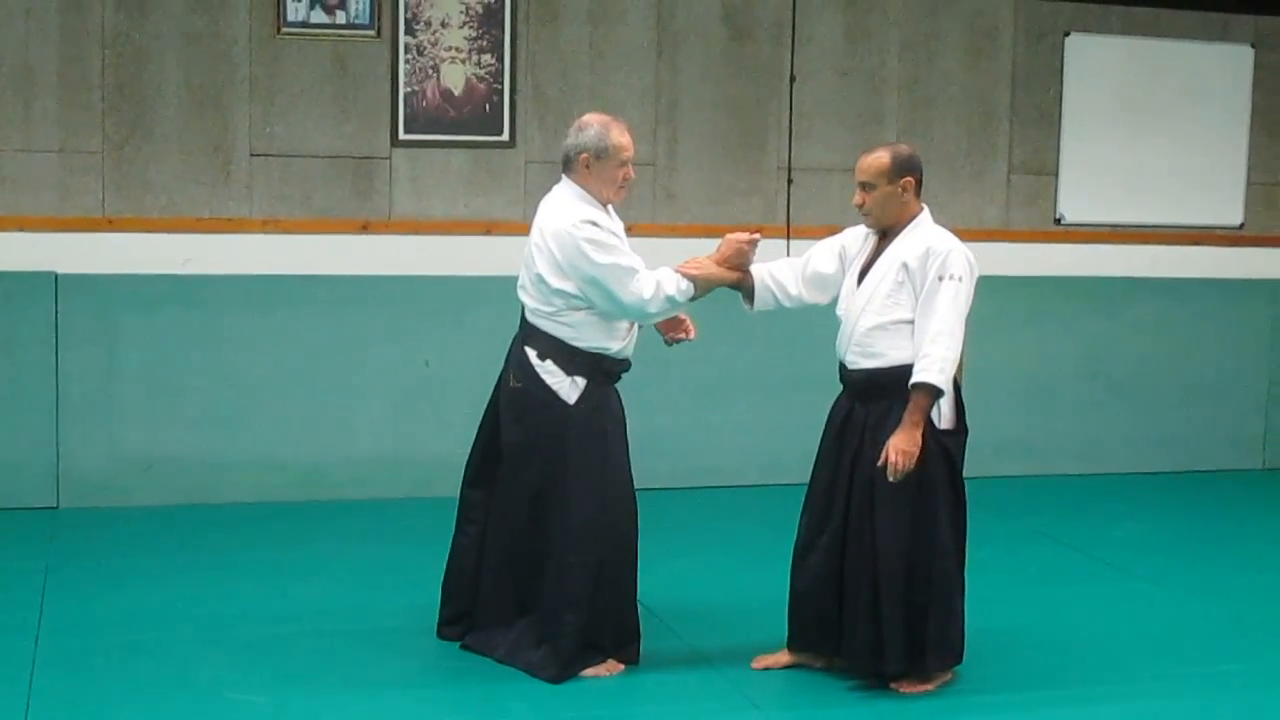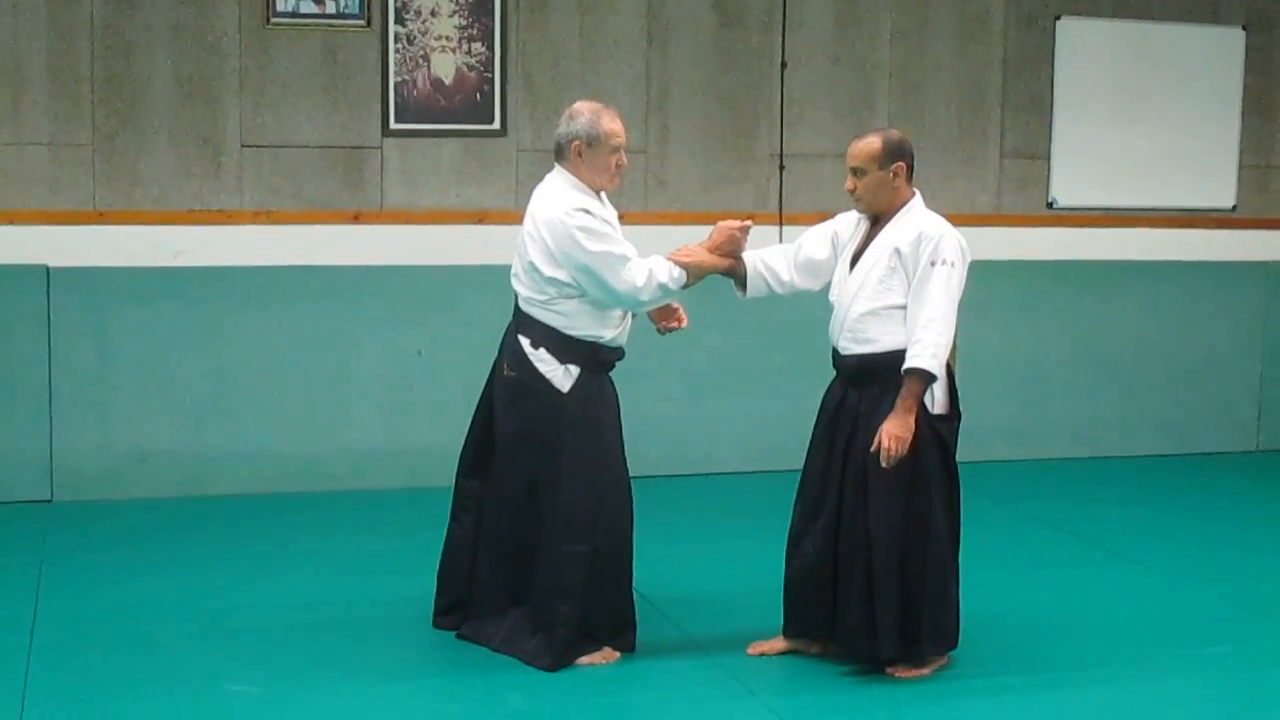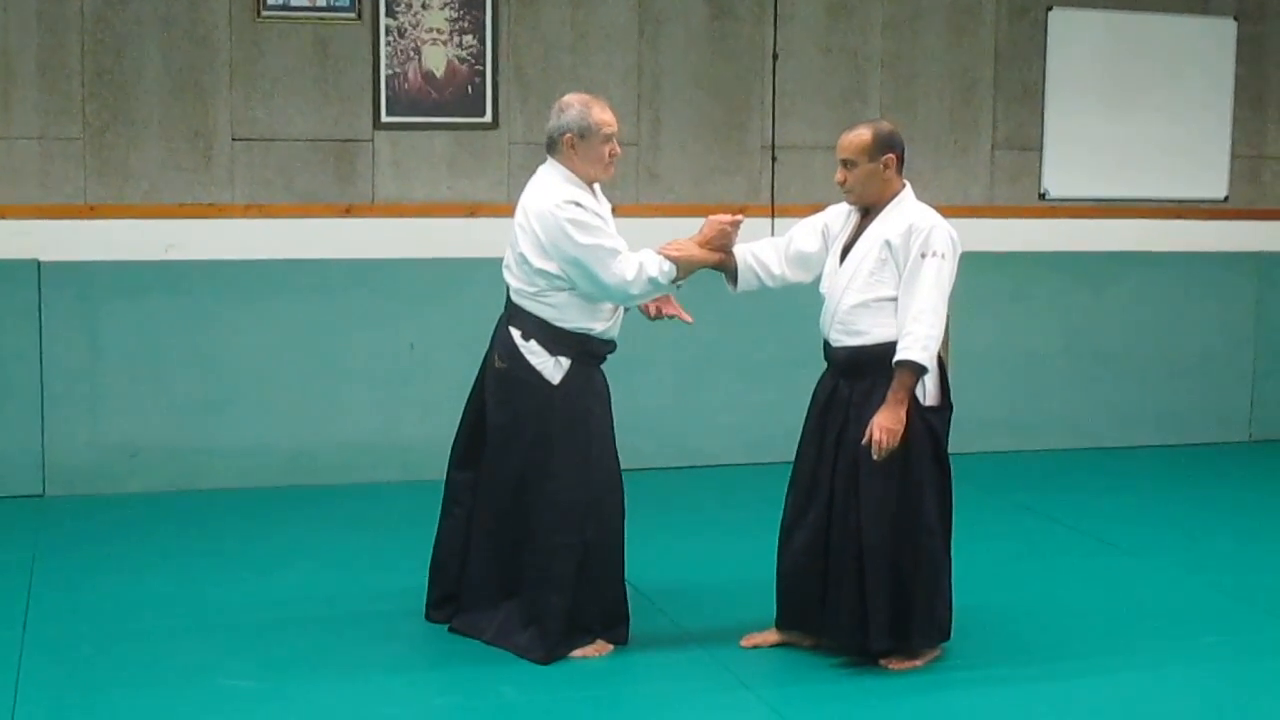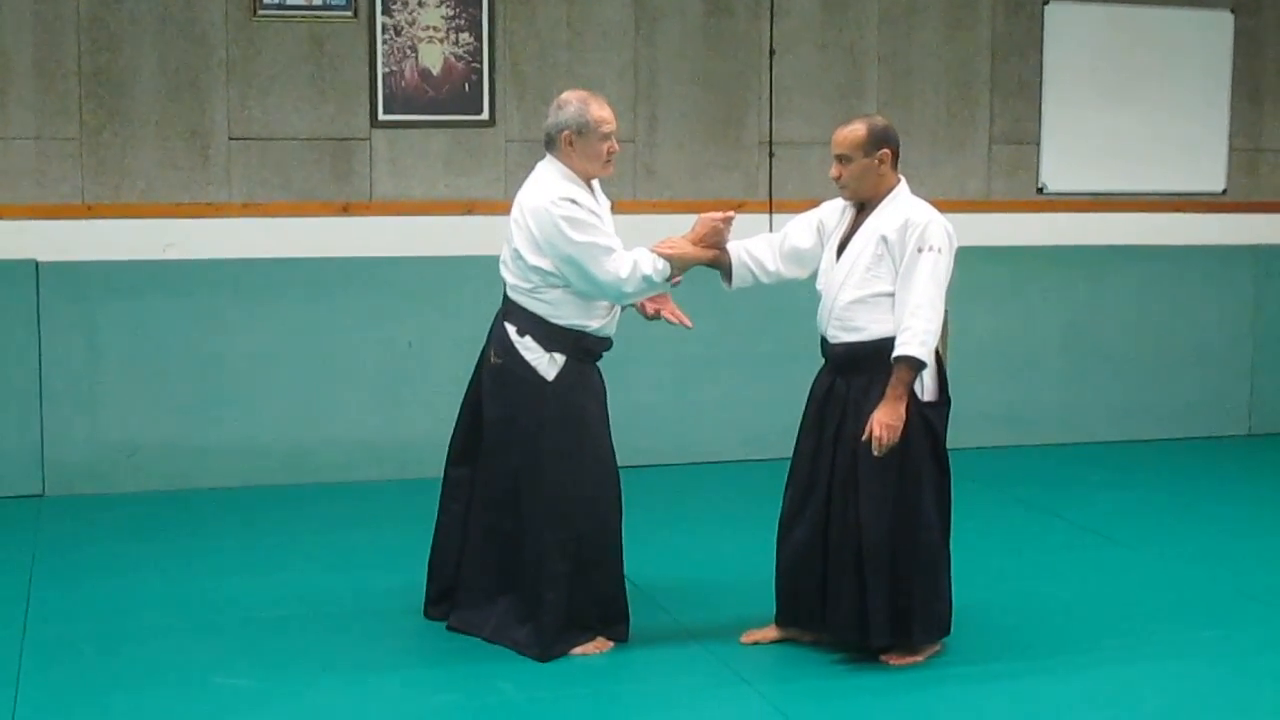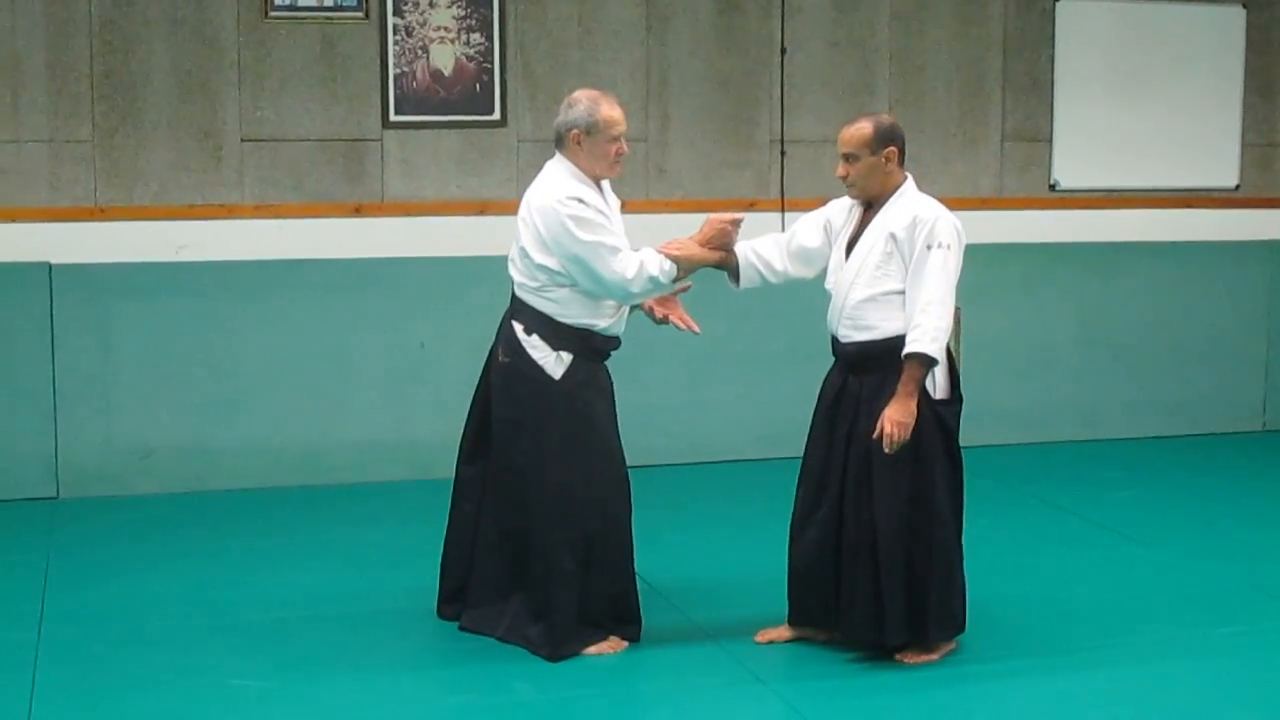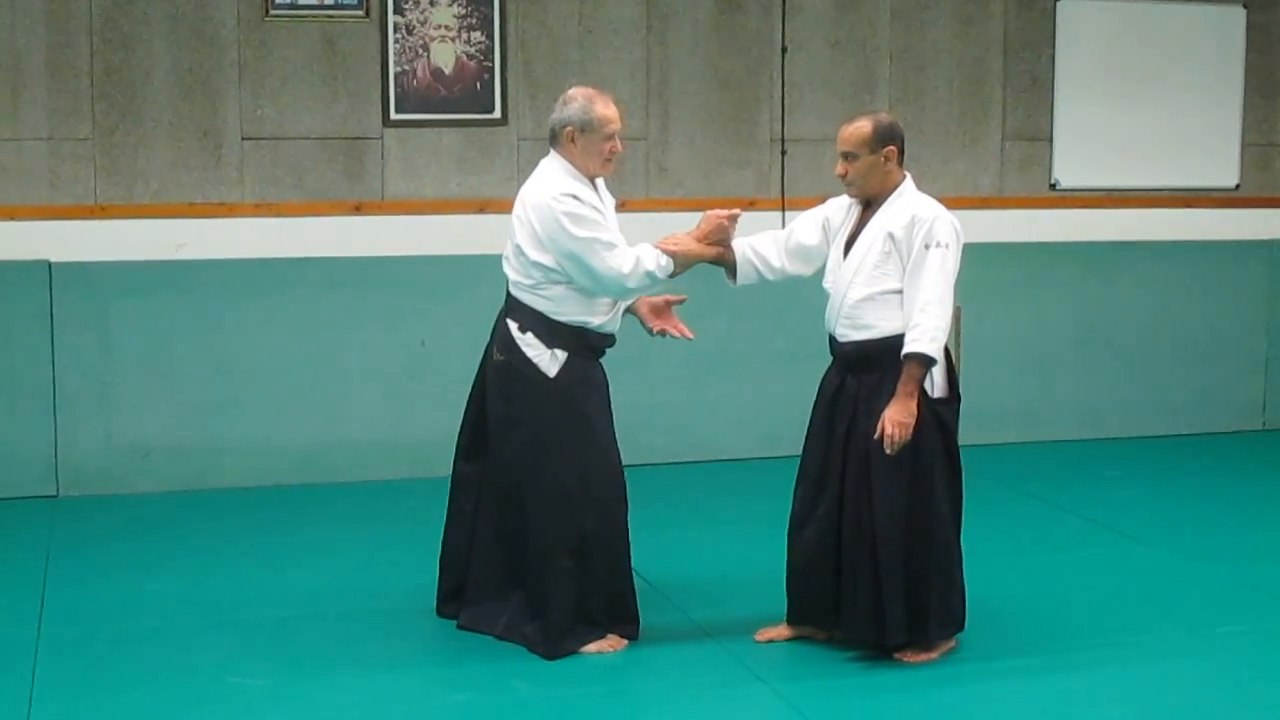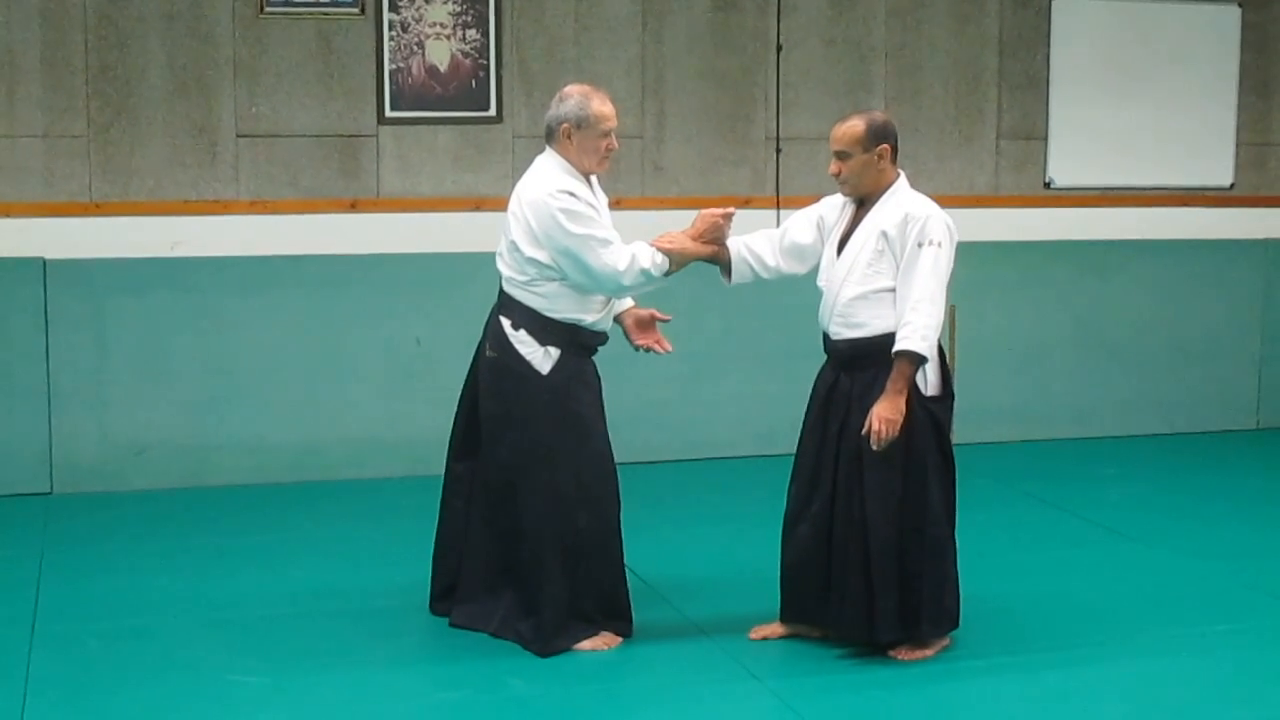
dt=0.3s
person 1, frame 1
left shoulder: (578, 206)
right shoulder: (575, 224)
left elbow: (616, 288)
right elbow: (639, 293)
left wrist: (659, 314)
right wrist: (716, 266)
left hip: (545, 374)
right hip: (564, 385)
left knee: (516, 500)
right knee: (587, 514)
left ankle: (481, 616)
right ankle: (571, 646)
person 1, frame 2
left shoulder: (575, 195)
right shoulder: (567, 213)
left elbow: (609, 278)
right elbow: (631, 282)
left wrist: (652, 302)
right wrist: (708, 254)
left hip: (537, 364)
right hip: (557, 374)
left knee: (511, 488)
right knee: (583, 503)
left ankle: (479, 606)
right ankle: (568, 635)
person 1, frame 3
left shoulder: (571, 188)
right shoulder: (559, 206)
left elbow: (601, 271)
right elbow: (622, 276)
left wrist: (644, 293)
right wrist: (698, 249)
left hip: (532, 358)
right hip: (548, 366)
left knee: (503, 482)
right knee: (575, 494)
left ankle: (472, 599)
right ankle: (561, 628)
person 1, frame 4
left shoulder: (575, 185)
right shoulder: (553, 202)
left elbow: (596, 270)
right elbow: (614, 275)
left wrist: (639, 293)
right wrist: (691, 246)
left hip: (527, 355)
right hip: (543, 363)
left knee: (500, 478)
right knee: (572, 491)
left ankle: (470, 597)
right ankle: (561, 625)
person 1, frame 5
left shoulder: (587, 184)
right shoulder: (561, 201)
left elbow: (605, 270)
right elbow: (620, 276)
left wrist: (648, 294)
right wrist: (698, 248)
left hip: (543, 355)
right hip: (550, 361)
left knee: (512, 478)
right knee: (582, 491)
left ankle: (484, 596)
right ankle: (574, 625)
person 1, frame 6
left shoulder: (581, 183)
right shoulder: (555, 199)
left elbow: (600, 268)
right elbow: (617, 269)
left wrist: (638, 303)
right wrist: (695, 244)
left hip: (536, 352)
right hip: (545, 359)
left knee: (509, 478)
right knee: (577, 489)
left ankle: (481, 595)
right ankle: (572, 623)
person 1, frame 7
left shoulder: (574, 180)
right shoulder: (552, 196)
left elbow: (594, 267)
right elbow: (614, 267)
left wrist: (623, 314)
right wrist: (690, 241)
left hip: (530, 350)
right hip: (537, 356)
left knee: (501, 475)
right knee: (571, 487)
left ankle: (475, 592)
right ankle: (567, 621)
person 2, frame 1
left shoulder: (941, 252)
right shoulder: (857, 242)
left elbow: (938, 347)
right elbow: (796, 277)
left wrist: (911, 426)
right wrist: (730, 275)
left hip: (912, 408)
right hip: (856, 404)
left knee: (912, 539)
right knee: (829, 528)
left ankle: (928, 660)
right ankle: (817, 642)
person 2, frame 2
left shoulder: (932, 237)
right shoulder: (849, 227)
left elbow: (930, 333)
right elbow: (788, 264)
left wrist: (904, 411)
right wrist: (723, 262)
left hip: (905, 396)
right hip: (849, 390)
left knee: (906, 526)
right knee: (823, 514)
left ankle: (923, 645)
right ankle: (811, 629)
person 2, frame 3
left shoulder: (923, 229)
right shoulder: (841, 219)
left elbow: (922, 323)
right elbow: (781, 255)
left wrist: (896, 404)
right wrist: (716, 256)
left hip: (896, 384)
right hip: (841, 382)
left knee: (897, 516)
right knee: (815, 505)
left ankle: (917, 636)
right ankle: (805, 620)
person 2, frame 4
left shoulder: (919, 224)
right shoulder: (835, 215)
left elbow: (919, 319)
right elbow: (777, 253)
left wrist: (894, 399)
right wrist: (708, 253)
left hip: (894, 382)
right hip: (838, 378)
left knee: (897, 513)
right knee: (812, 502)
left ankle: (915, 632)
right ankle: (803, 616)
person 2, frame 5
left shoulder: (927, 221)
right shoulder: (842, 214)
left elbow: (930, 315)
right elbow: (784, 251)
left wrist: (905, 396)
right wrist: (716, 255)
left hip: (906, 381)
right hip: (849, 376)
left knee: (911, 511)
right knee: (825, 501)
left ankle: (931, 630)
right ankle: (818, 615)
person 2, frame 6
left shoulder: (926, 220)
right shoulder: (840, 212)
left elbow: (928, 316)
right elbow: (781, 250)
left wrist: (905, 396)
right wrist: (712, 250)
left hip: (904, 379)
right hip: (847, 376)
left knee: (909, 510)
right knee: (824, 500)
left ankle: (930, 629)
right ankle: (818, 614)
person 2, frame 7
left shoulder: (919, 218)
right shoulder: (835, 210)
left elbow: (920, 314)
right elbow: (776, 247)
left wrist: (895, 393)
right wrist: (708, 249)
left hip: (899, 378)
right hip: (841, 374)
left knee: (904, 508)
right knee: (819, 497)
left ankle: (925, 626)
right ankle: (812, 611)
